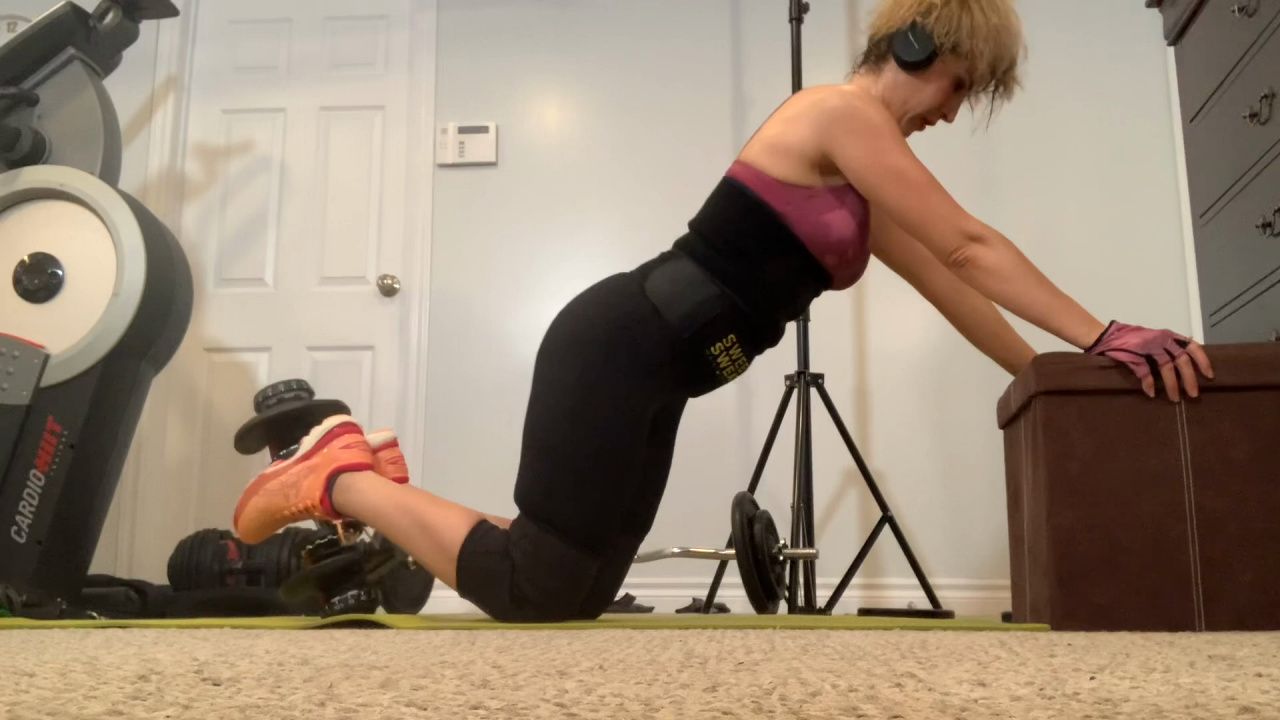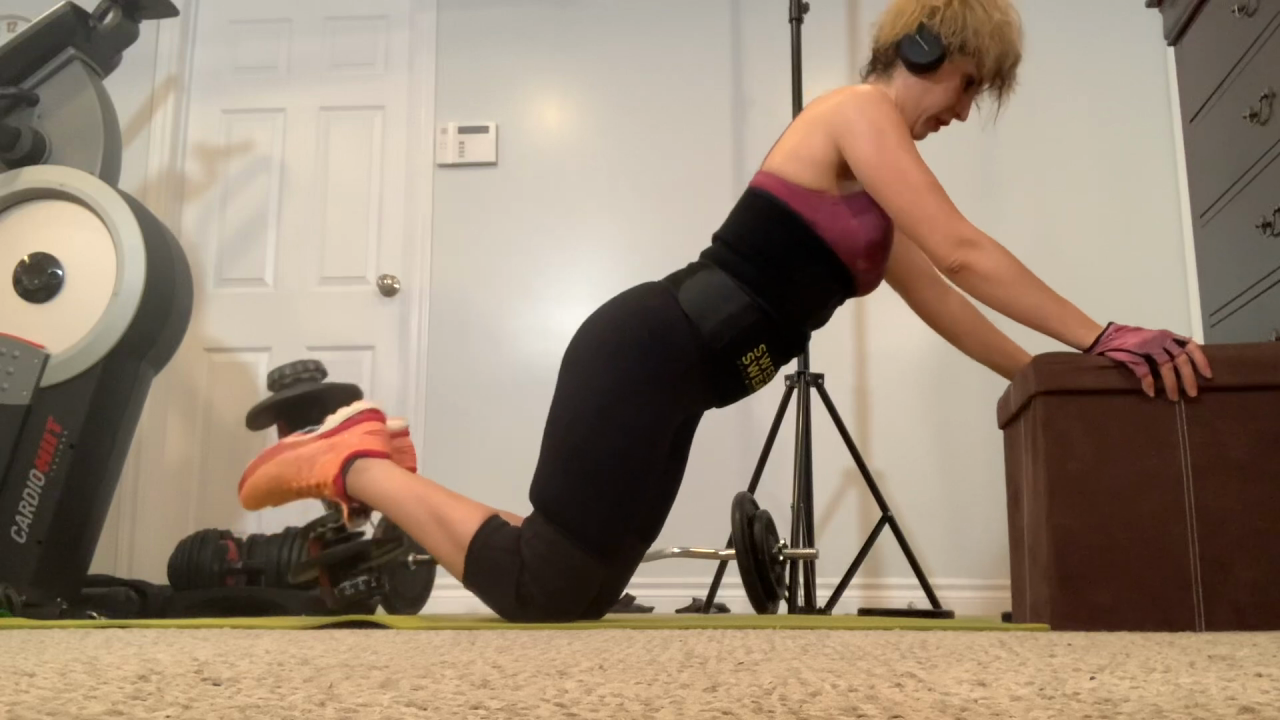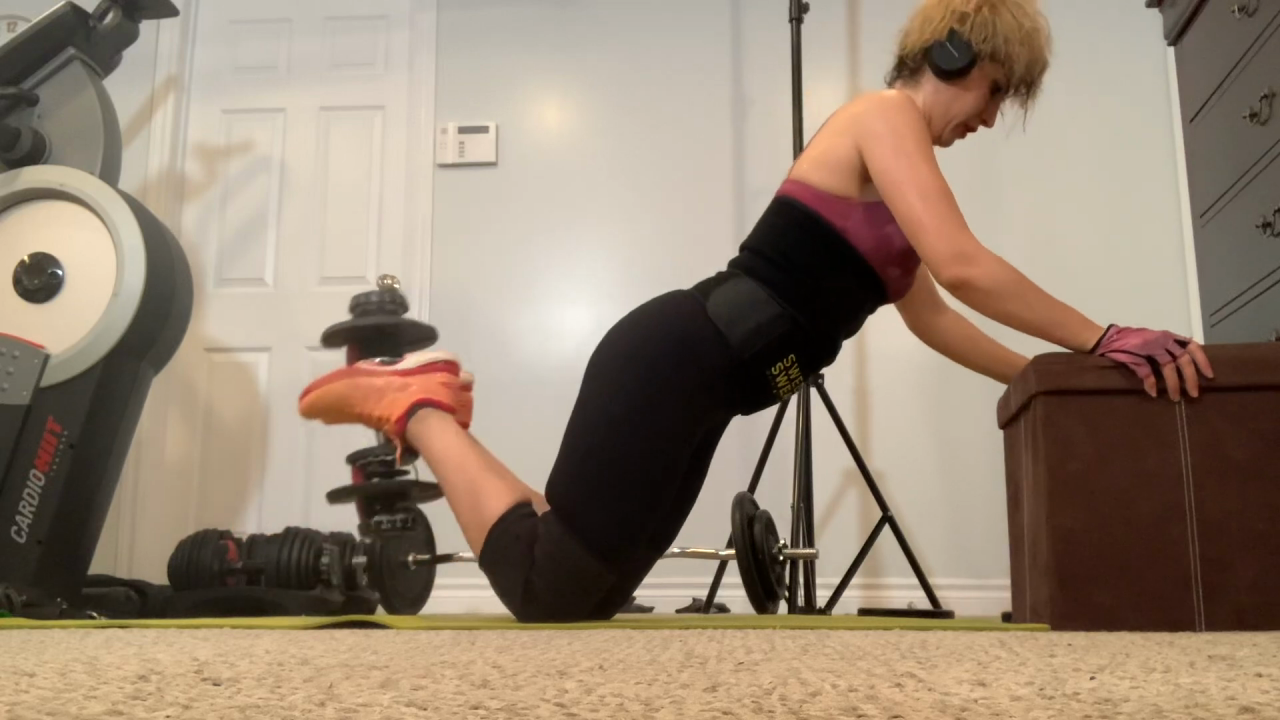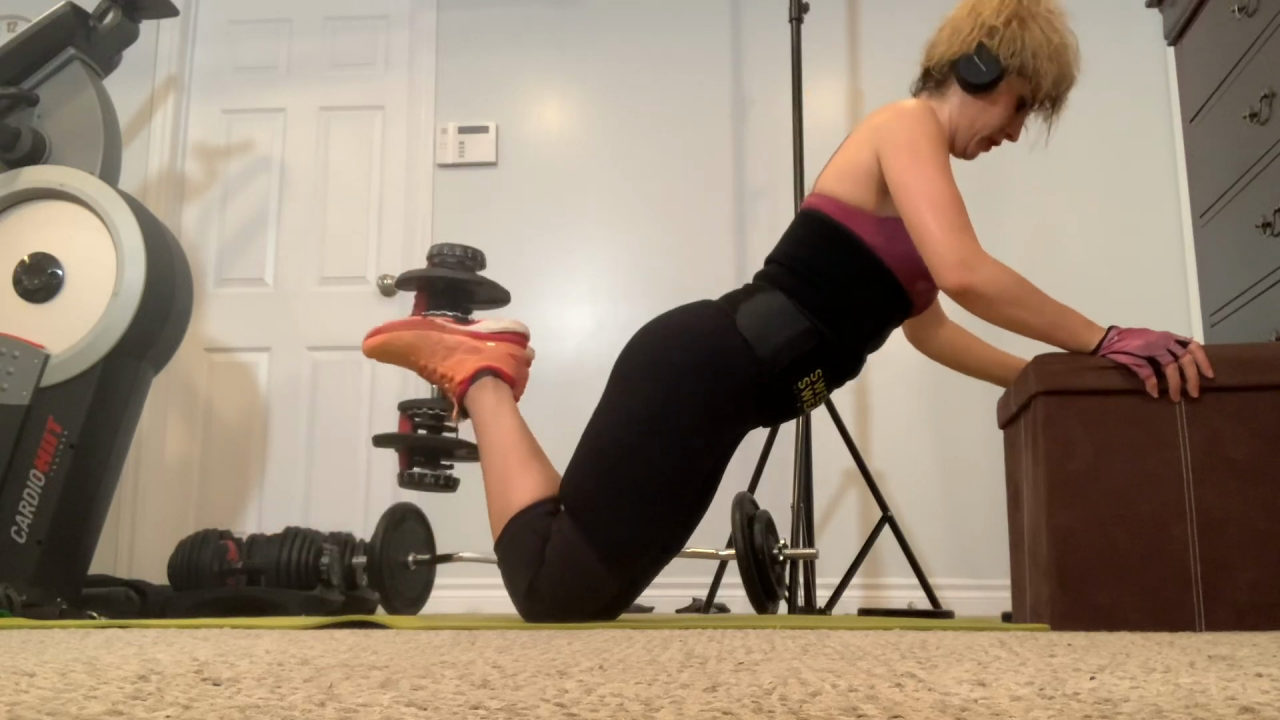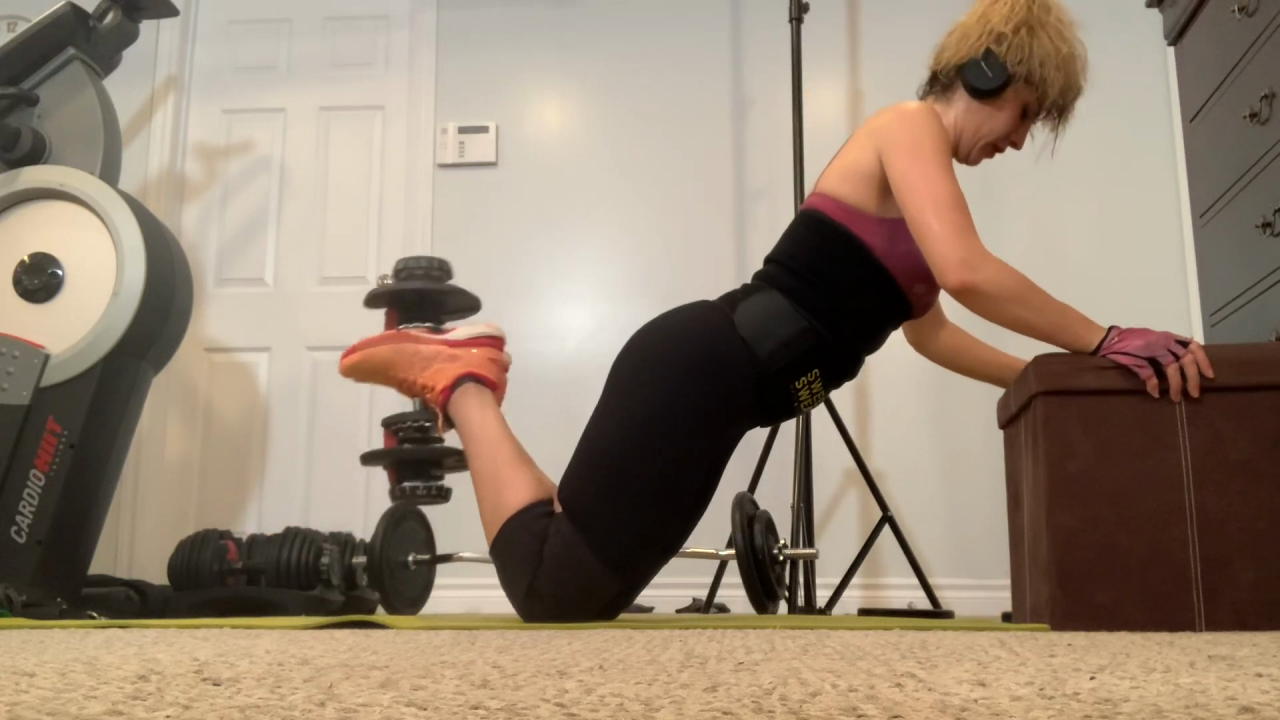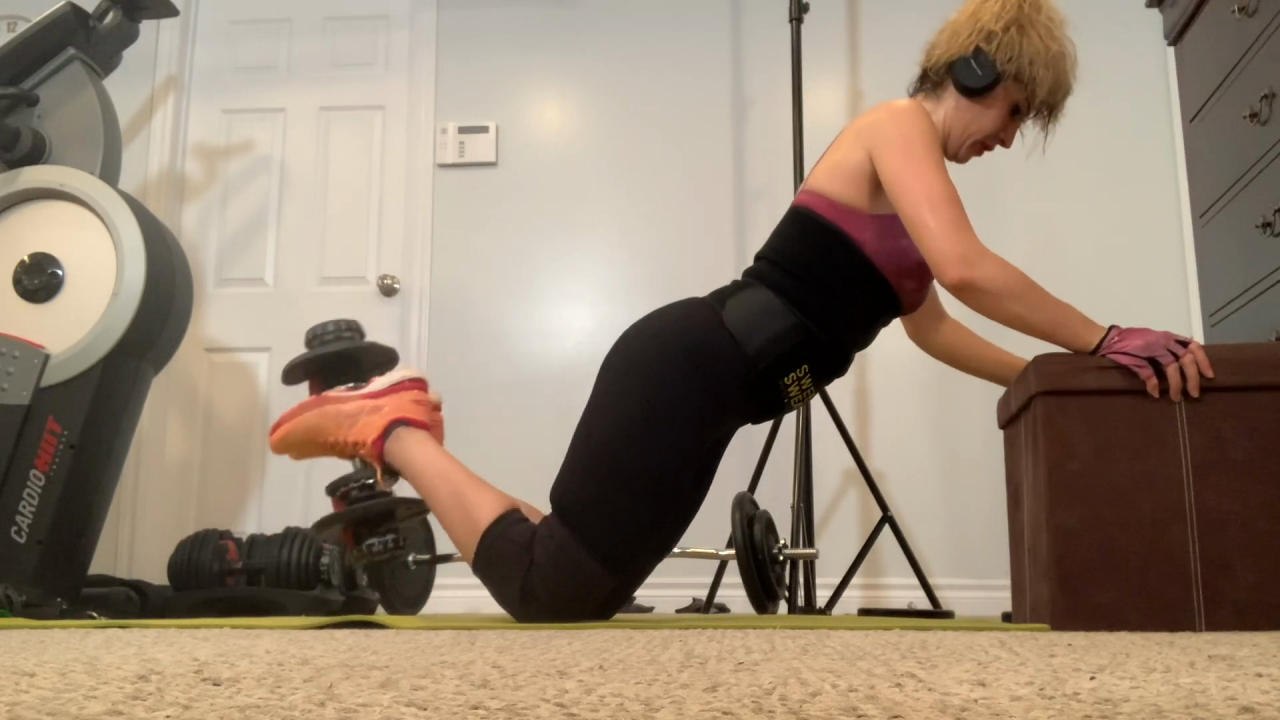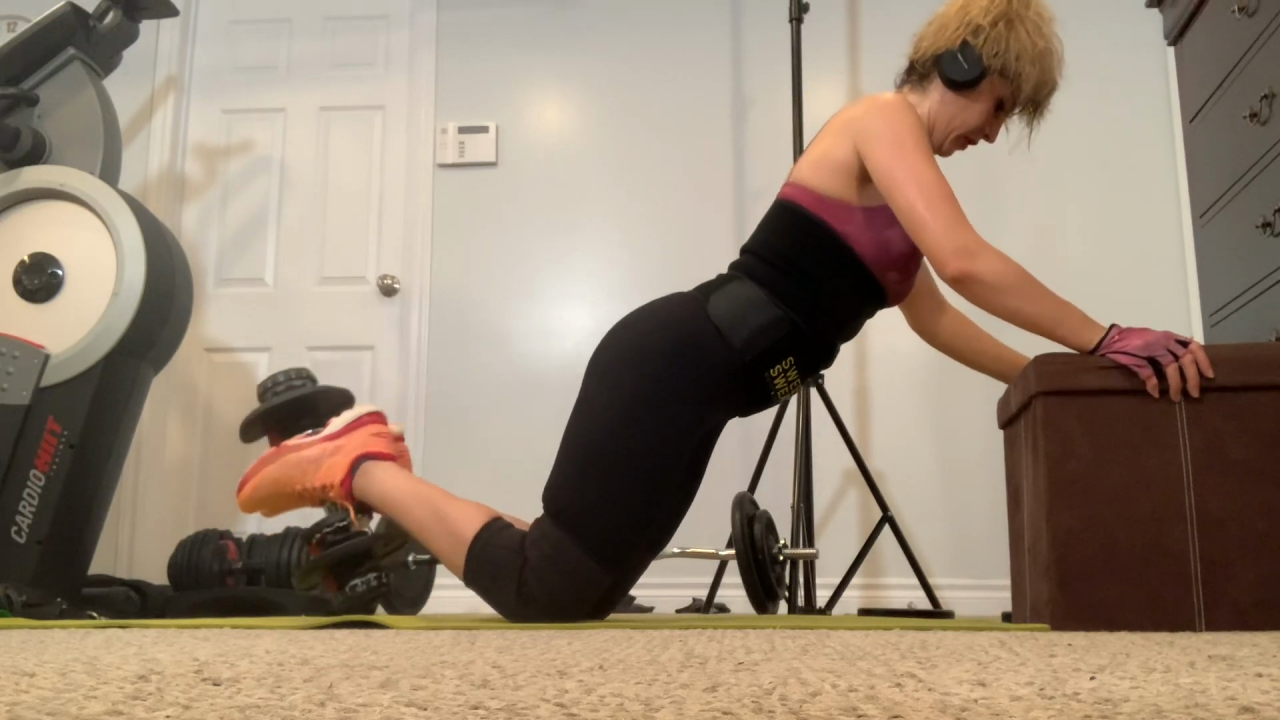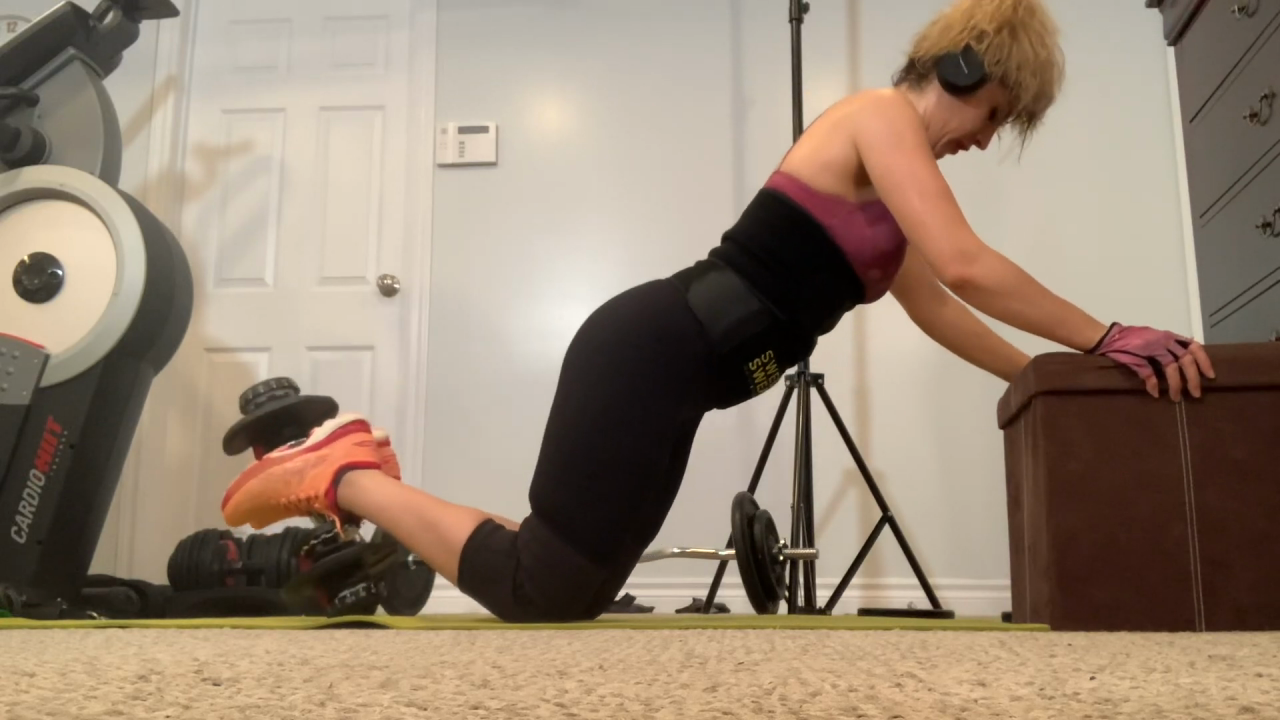
dt=0.4s
person 1, frame 1
left shoulder: (859, 184)
right shoulder: (839, 110)
left elbow: (944, 282)
right elbow: (967, 245)
right wrist: (1101, 337)
left hip: (651, 377)
right hip: (616, 350)
left knee: (575, 595)
right knee: (536, 596)
left ankle: (375, 479)
right ankle: (341, 479)
person 1, frame 2
left shoulder: (870, 184)
right shoulder: (857, 114)
left elbow: (936, 297)
right elbow: (963, 253)
right wrist: (1100, 338)
left hip: (669, 377)
right hip: (647, 356)
left knee: (576, 595)
right knee: (541, 595)
left ankle: (375, 466)
right ankle: (353, 462)
person 1, frame 3
left shoulder: (892, 166)
right shoulder: (883, 115)
left elbow: (930, 315)
right elbow: (963, 265)
right wrist: (1100, 339)
left hip: (693, 383)
right hip: (671, 364)
left knee: (585, 595)
right knee: (549, 592)
left ankle: (434, 417)
right ankle: (416, 406)
person 1, frame 4
left shoulder: (914, 171)
right shoulder: (905, 126)
left elbow: (929, 326)
right elbow: (965, 275)
right wrist: (1105, 342)
left hip: (714, 386)
right hip: (696, 371)
left knee: (591, 594)
right knee: (557, 592)
left ankle: (486, 375)
right ankle: (479, 372)
person 1, frame 5
left shoulder: (917, 173)
right shoulder: (908, 127)
left elbow: (930, 330)
right elbow: (969, 274)
right wrist: (1105, 341)
left hip: (715, 388)
right hip: (697, 372)
left knee: (588, 590)
right knee: (556, 592)
left ankle: (466, 387)
right ankle: (461, 383)
person 1, frame 6
left shoulder: (908, 168)
right shoulder: (899, 126)
left elbow: (932, 324)
right elbow: (966, 270)
right wrist: (1105, 341)
left hip: (702, 386)
right hip: (687, 371)
left knee: (583, 589)
right knee: (550, 593)
left ankle: (410, 440)
right ankle: (392, 427)
person 1, frame 7
left shoulder: (896, 170)
right shoulder: (883, 118)
left elbow: (934, 313)
right elbow: (965, 261)
right wrist: (1104, 340)
left hip: (690, 381)
right hip: (675, 366)
left knee: (577, 590)
right knee: (546, 594)
left ankle: (380, 476)
right ankle: (358, 465)
person 1, frame 8
left shoulder: (886, 172)
right shoulder: (879, 115)
left elbow: (936, 307)
right elbow: (966, 266)
right wrist: (1108, 338)
left hip: (670, 373)
right hip: (650, 356)
left knee: (569, 590)
right knee: (540, 592)
left ankle: (365, 484)
right ankle: (342, 476)
